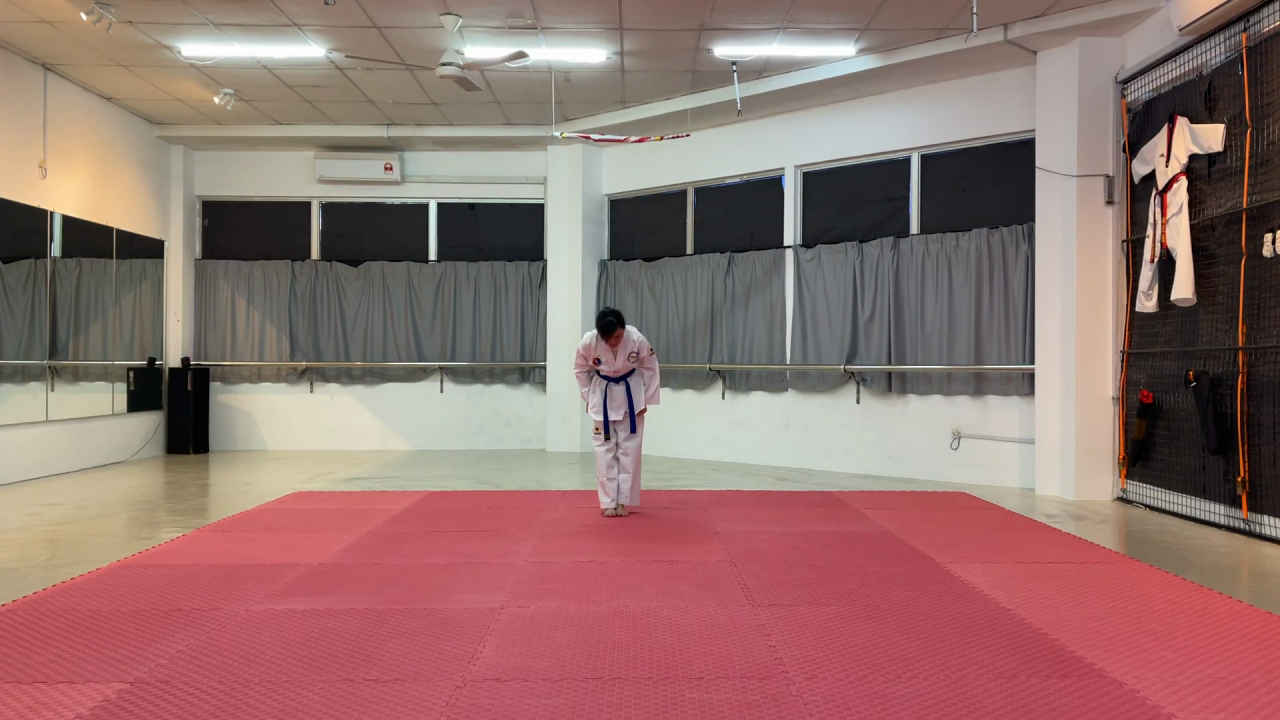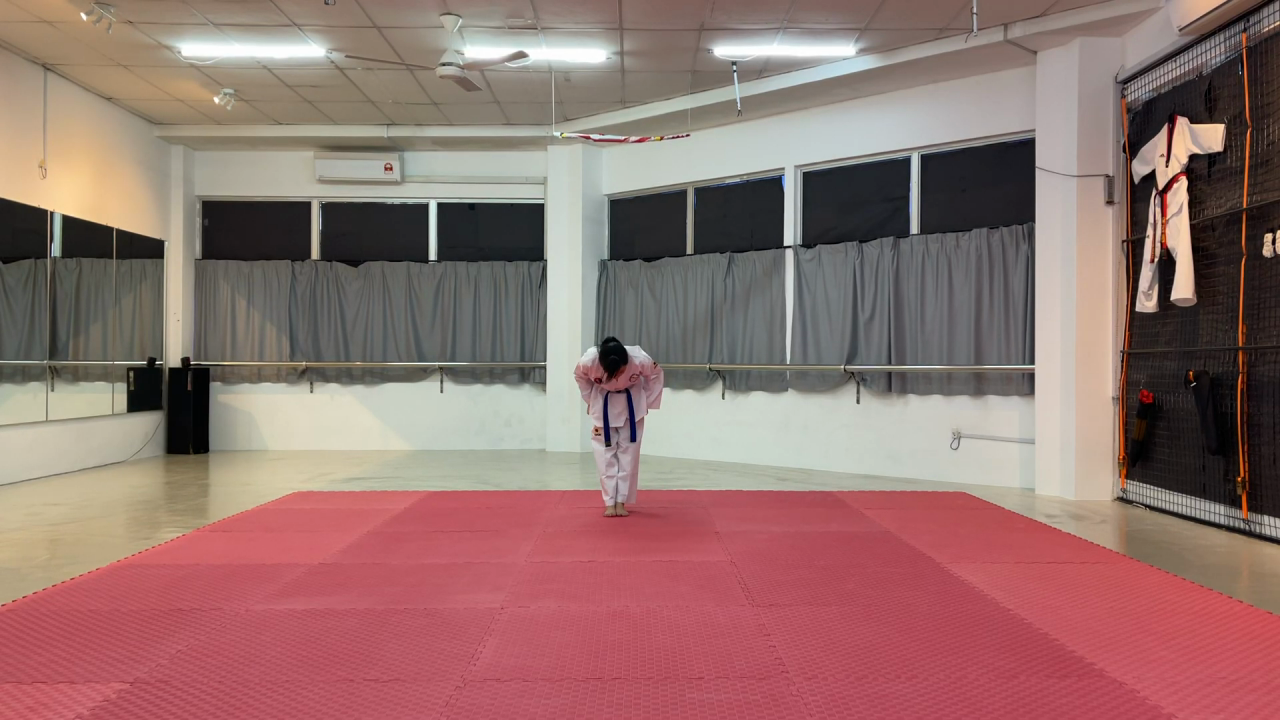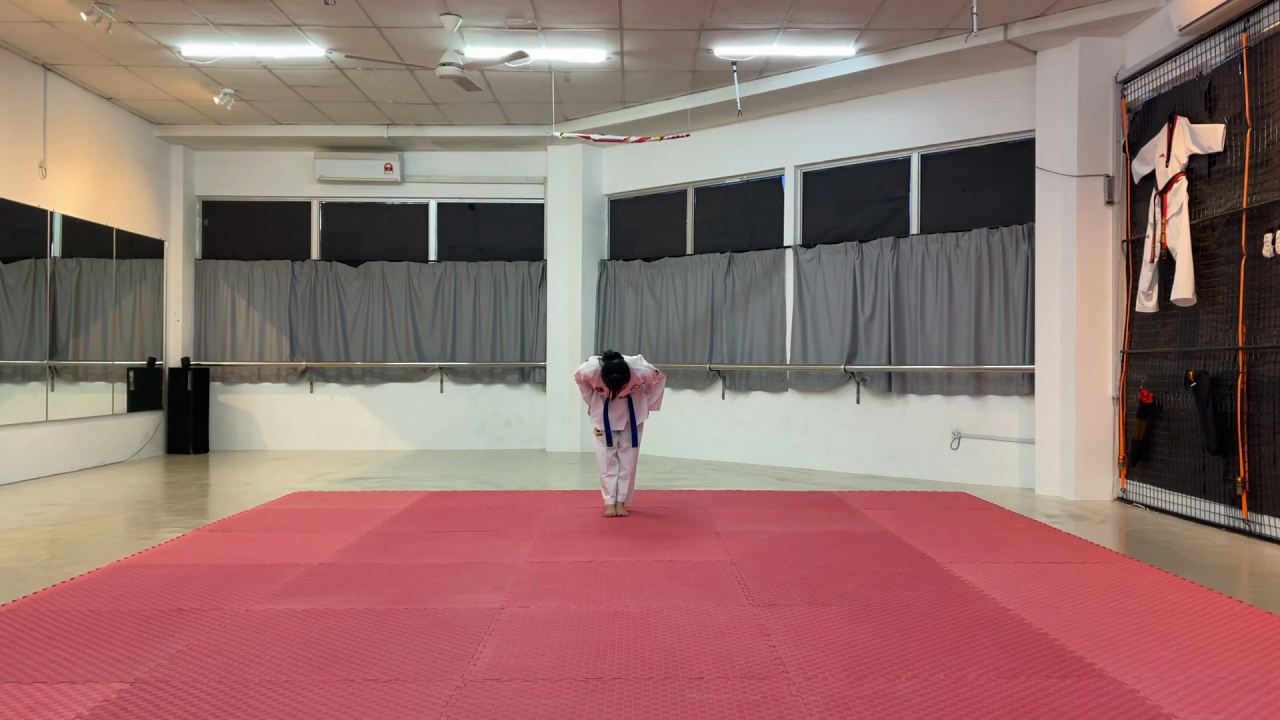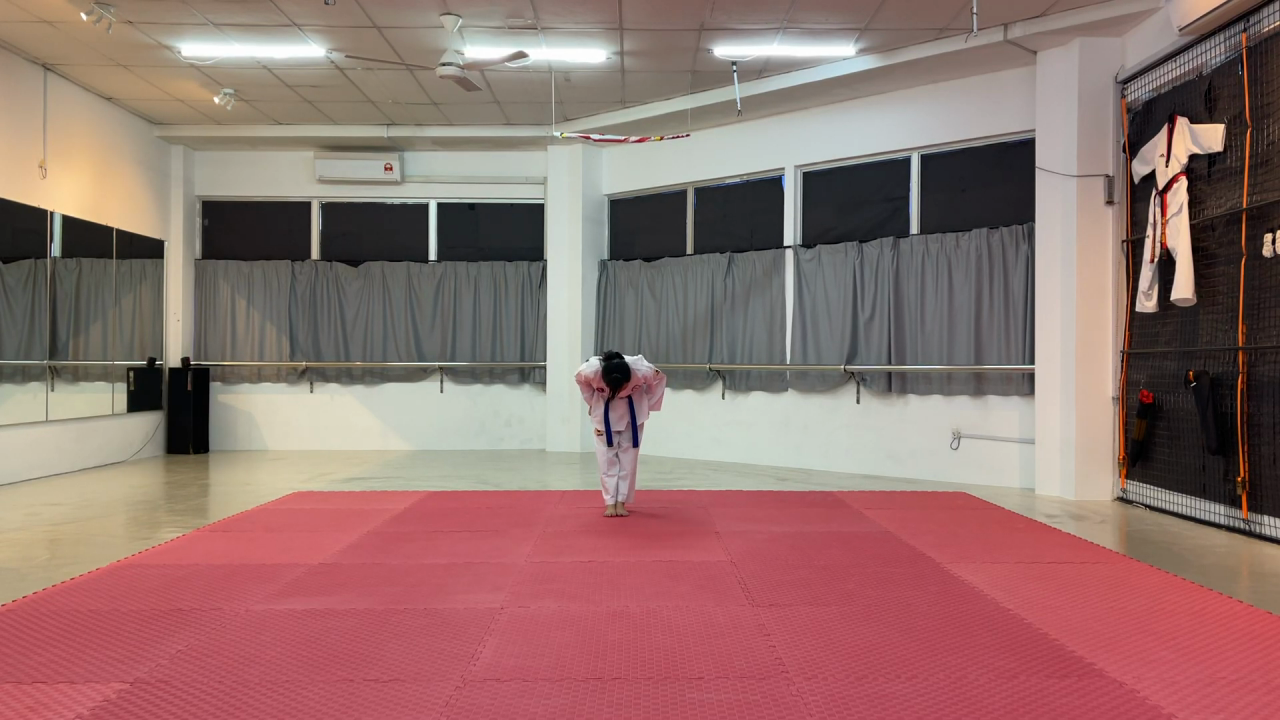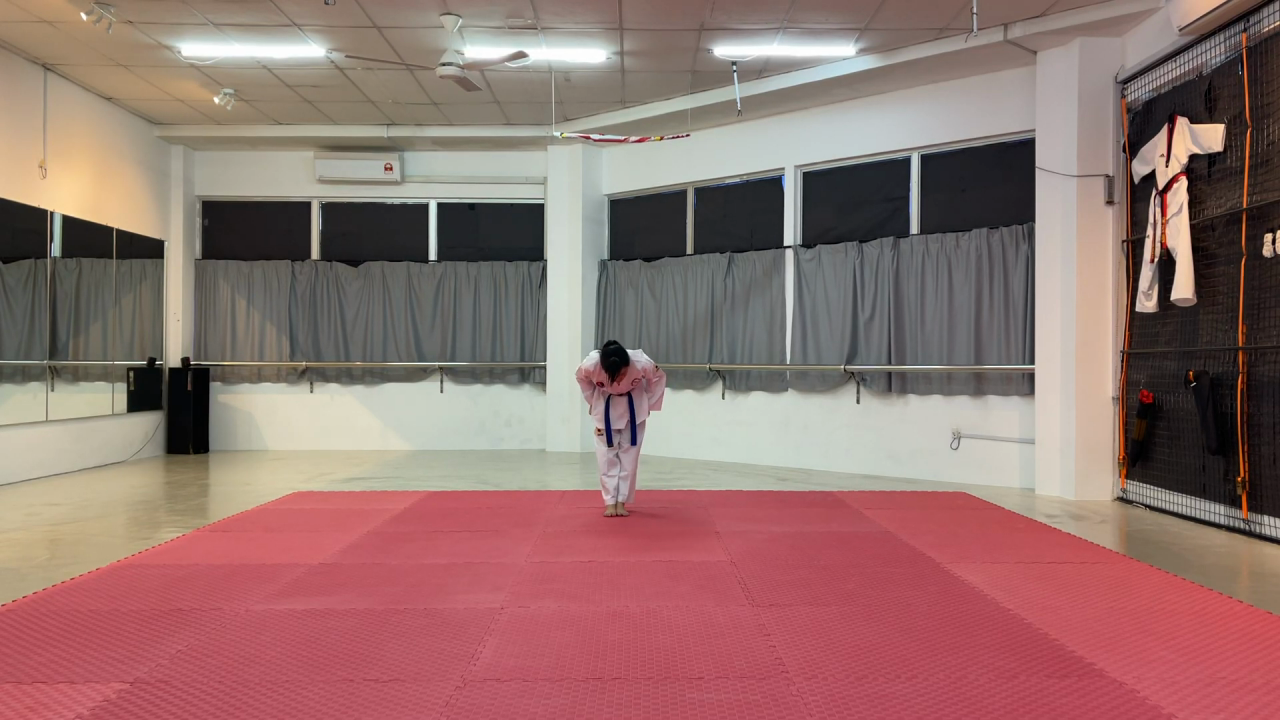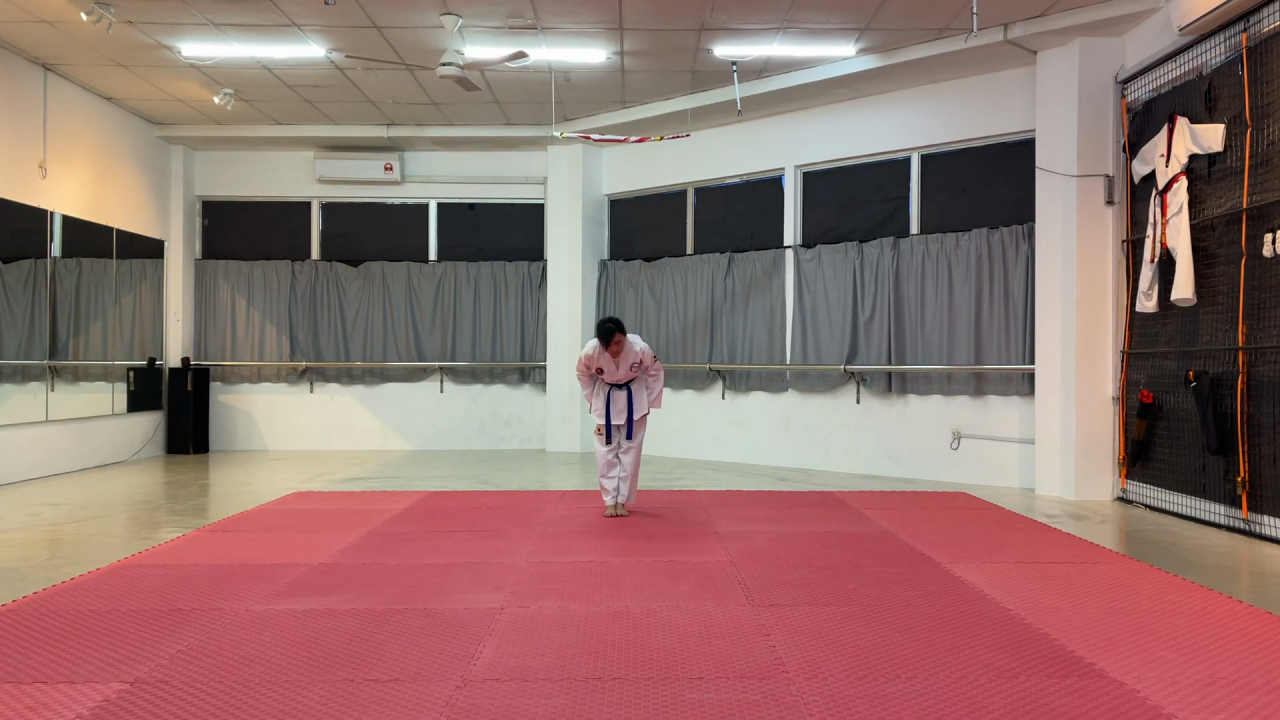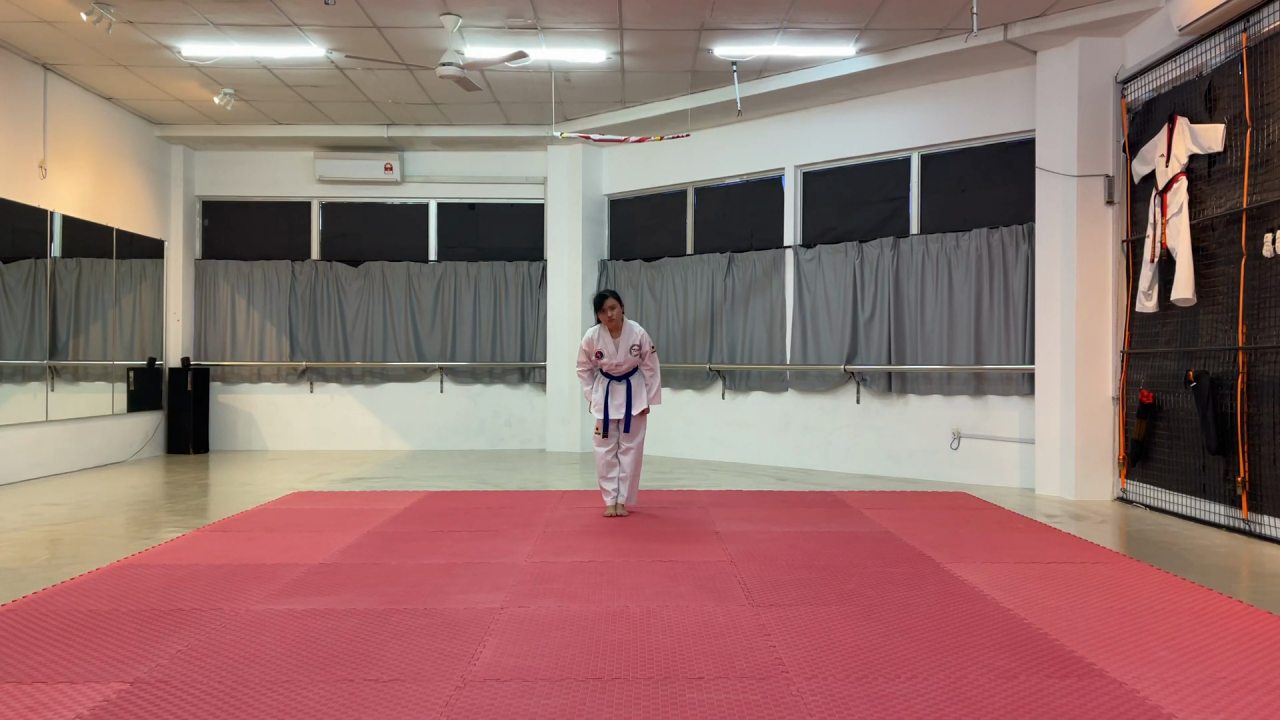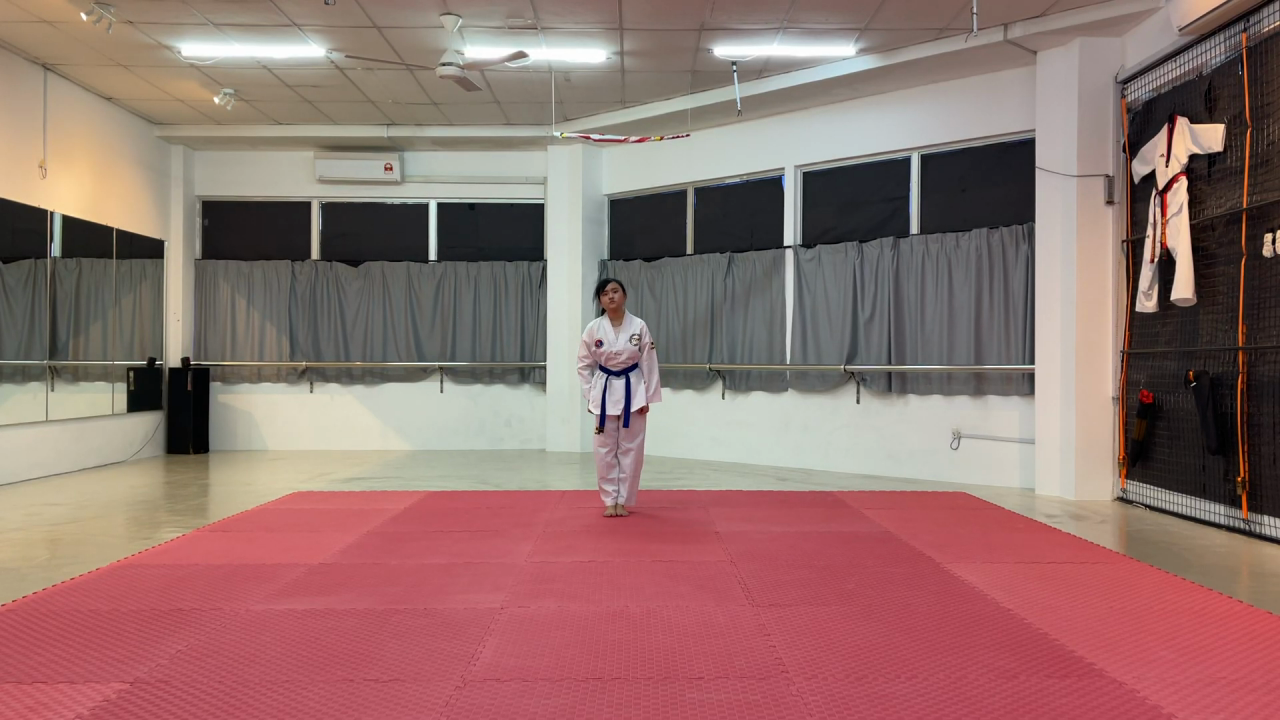
dt=0.2s
person 1, frame 1
left shoulder: (637, 339)
right shoulder: (588, 342)
left elbow: (650, 368)
right elbow: (581, 370)
left wrist: (645, 400)
right wrist: (589, 398)
left hip: (630, 396)
right hip: (603, 397)
left knee: (629, 448)
right knee: (604, 448)
left ankle: (622, 501)
right ankle: (609, 502)
person 1, frame 2
left shoulder: (640, 360)
right shoulder: (589, 361)
left elbow: (656, 375)
right elbow: (580, 376)
left wrist: (646, 403)
right wrist: (591, 401)
left hip: (631, 403)
right hip: (603, 404)
left knee: (628, 449)
right knee: (605, 450)
left ankle: (621, 501)
right ankle: (610, 501)
person 1, frame 3
left shoulder: (642, 370)
right shoulder: (590, 370)
left elbow: (659, 379)
right elbow: (580, 379)
left wrist: (647, 405)
right wrist: (592, 403)
left hip: (632, 406)
right hip: (604, 408)
left knee: (628, 450)
right knee: (606, 451)
left ankle: (621, 501)
right ankle: (610, 501)
person 1, frame 4
left shoulder: (643, 370)
right shoulder: (591, 371)
left elbow: (659, 380)
right elbow: (580, 380)
left wrist: (647, 406)
right wrist: (593, 404)
left hip: (632, 407)
right hip: (604, 408)
left knee: (628, 451)
right knee: (607, 452)
left ankle: (621, 501)
right ankle: (611, 501)
person 1, frame 5
left shoulder: (642, 363)
right shoulder: (591, 365)
left elbow: (658, 379)
right elbow: (582, 379)
left wrist: (647, 405)
right wrist: (594, 404)
left hip: (633, 406)
right hip: (605, 406)
left knee: (629, 451)
right knee: (607, 451)
left ankle: (621, 501)
right ankle: (610, 501)
person 1, frame 6
left shoulder: (639, 348)
right shoulder: (591, 351)
left elbow: (655, 374)
right elbow: (584, 375)
left wrist: (648, 403)
right wrist: (594, 402)
left hip: (633, 400)
right hip: (606, 401)
left knee: (630, 449)
right knee: (607, 449)
left ankle: (622, 501)
right ankle: (610, 501)
person 1, frame 7
left shoulder: (638, 333)
right shoulder: (591, 337)
left elbow: (651, 367)
right elbow: (584, 369)
left wrist: (648, 400)
right wrist: (593, 399)
left hip: (633, 395)
right hip: (605, 395)
left knee: (631, 448)
right knee: (605, 448)
left ankle: (622, 501)
right ankle: (610, 501)
person 1, frame 8
left shoulder: (639, 326)
right shoulder: (593, 329)
left elbow: (649, 364)
right elbow: (584, 365)
left wrist: (647, 398)
right wrist: (590, 396)
left hip: (632, 392)
right hip: (604, 392)
left knee: (631, 448)
right knee: (605, 448)
left ankle: (623, 501)
right ankle: (610, 501)
